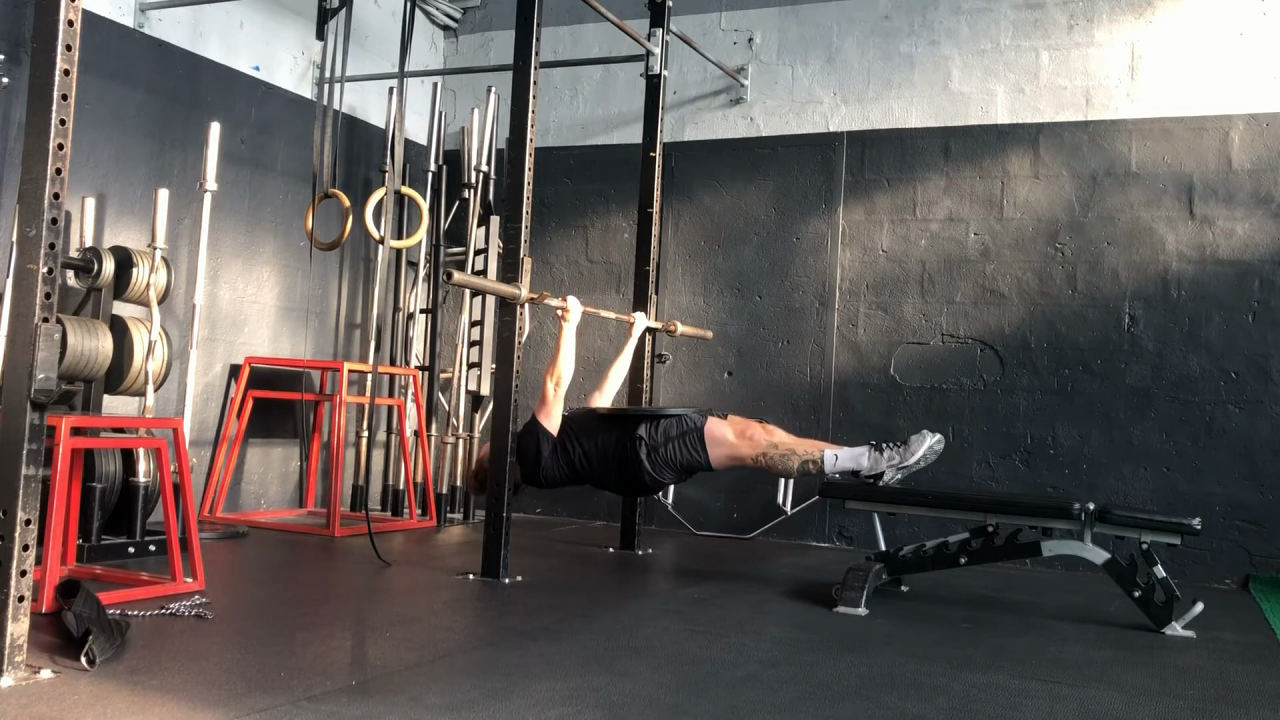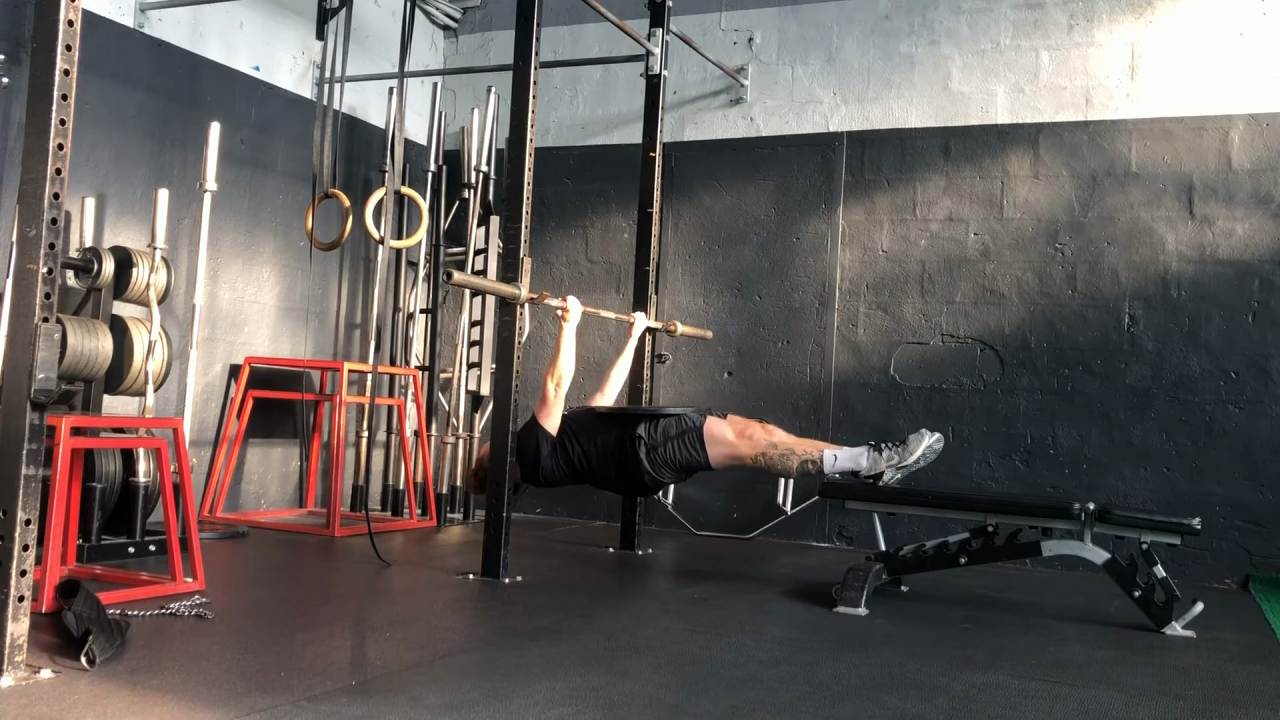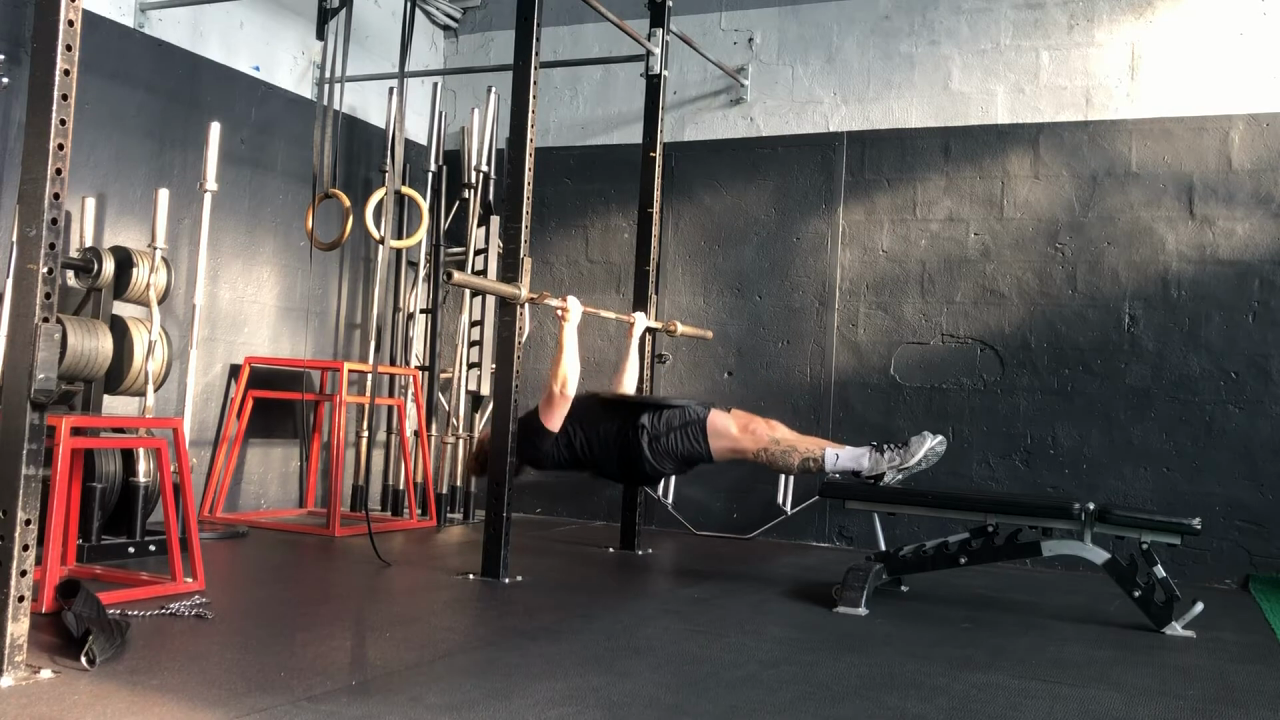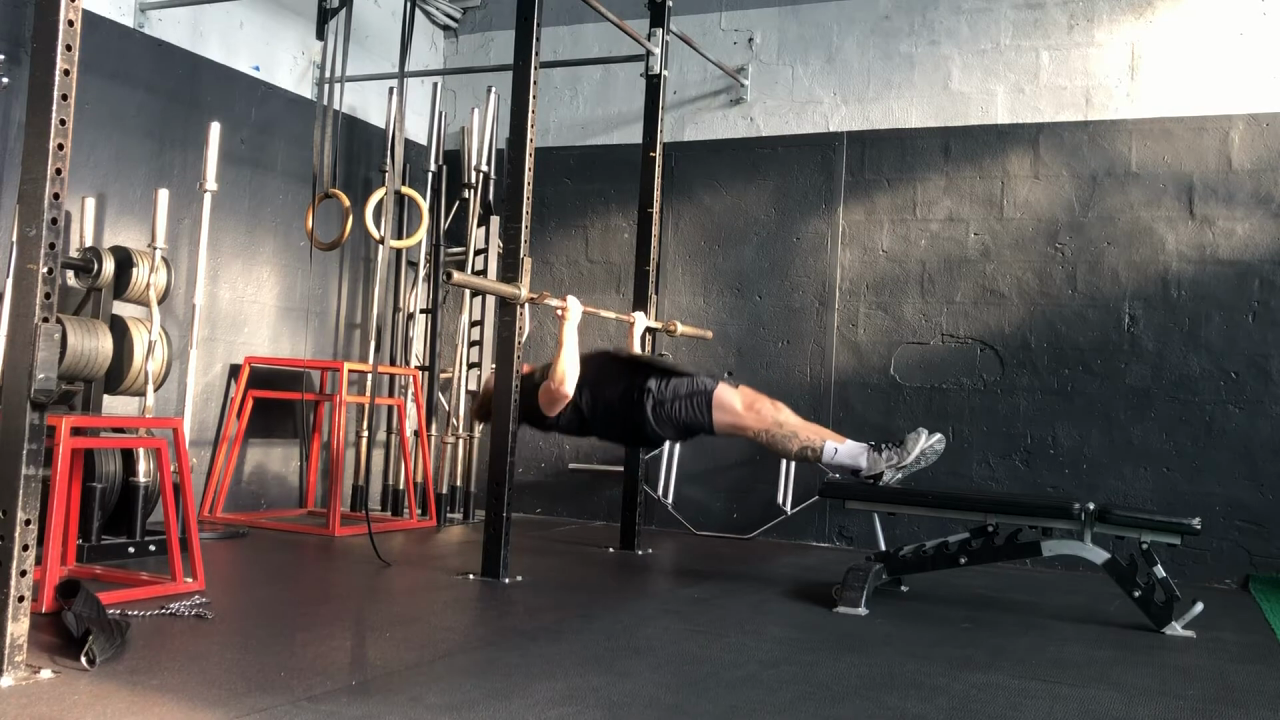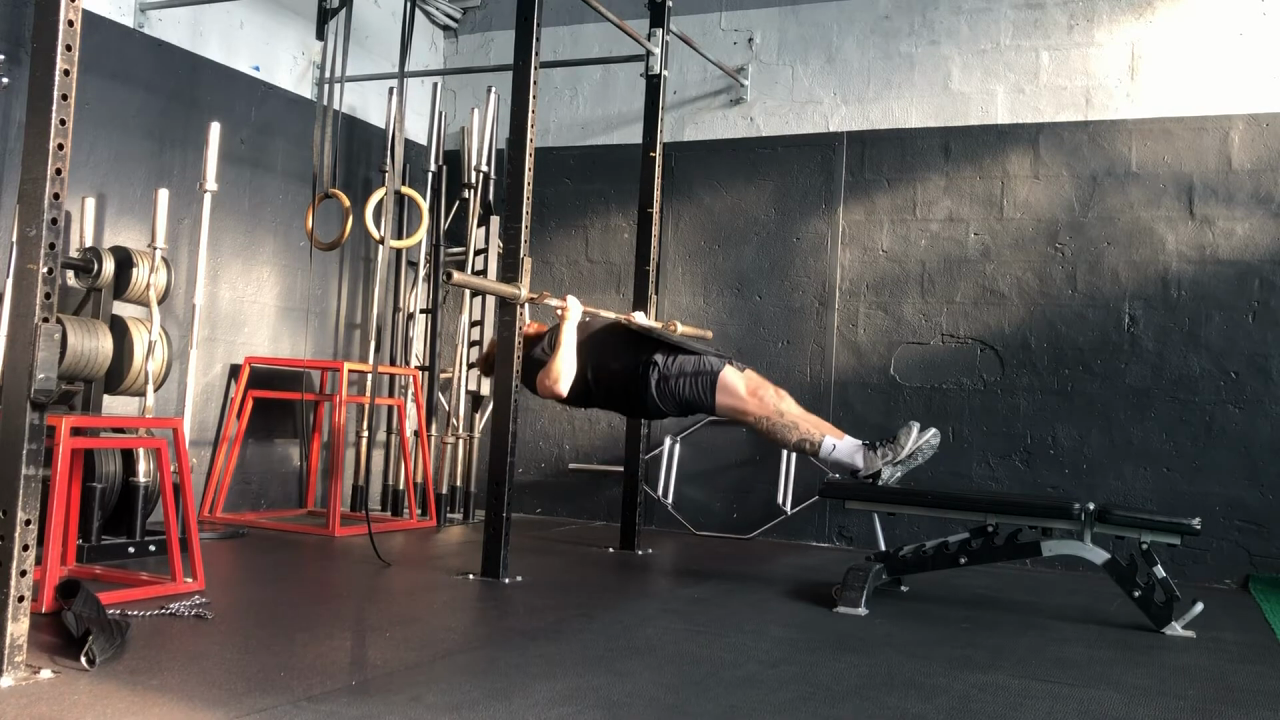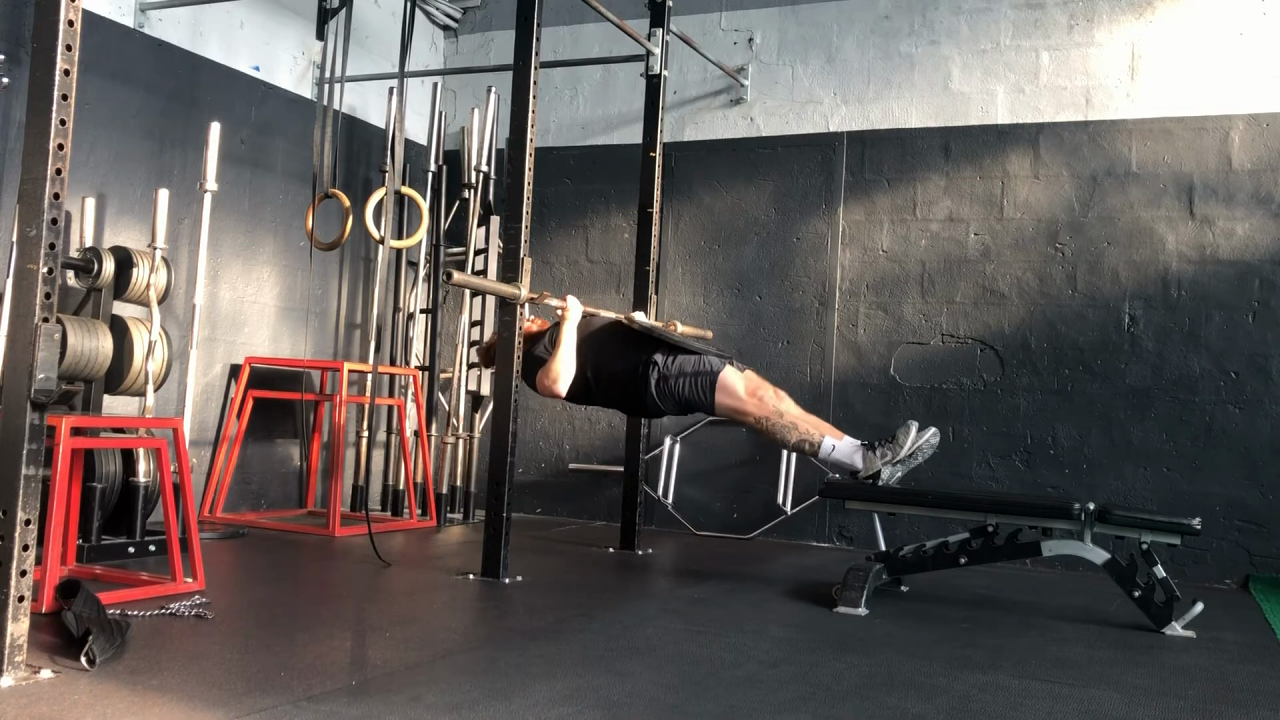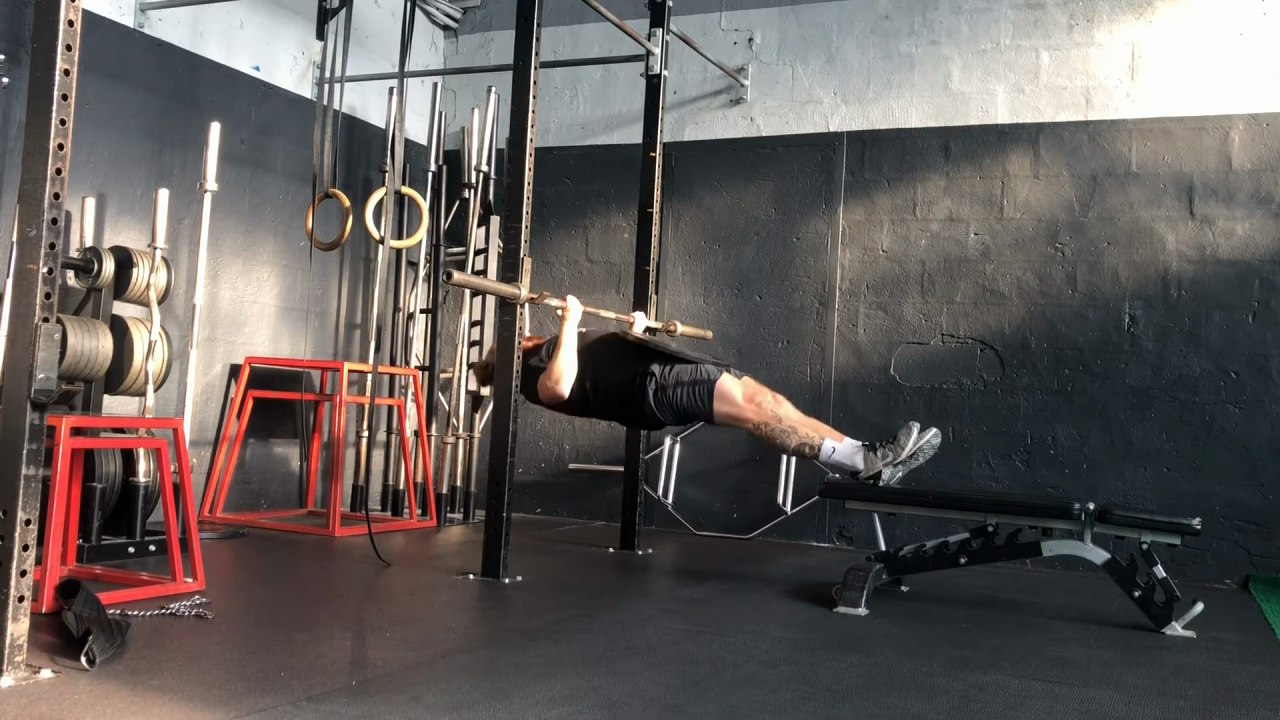
dt=0.2s
person 1, frame 1
left shoulder: (554, 440)
right shoulder: (534, 452)
left elbow: (603, 393)
right elbow: (555, 386)
left wrist: (632, 338)
right wrist: (568, 325)
left hip: (646, 436)
right hip: (643, 450)
left knee: (757, 432)
right knee: (746, 441)
left ankle: (873, 461)
right ankle: (872, 461)
person 1, frame 2
left shoulder: (540, 445)
right shoulder: (532, 450)
left elbow: (605, 398)
right elbow: (556, 387)
left wrist: (632, 338)
right wrist: (568, 326)
left hip: (645, 438)
right hip: (641, 450)
left knee: (755, 432)
right knee: (745, 441)
left ankle: (870, 462)
right ankle: (870, 463)
person 1, frame 3
left shoulder: (540, 432)
right shoulder: (534, 437)
left elbow: (622, 398)
right elbow: (564, 391)
left wrist: (634, 338)
right wrist: (568, 326)
left hip: (646, 426)
right hip: (643, 438)
left knee: (758, 428)
right knee: (749, 437)
left ankle: (874, 461)
right ankle: (873, 463)
person 1, frame 4
left shoulder: (545, 385)
right shoulder: (533, 401)
right elbow: (563, 388)
left wrist: (636, 335)
right wrist: (568, 326)
left hip: (653, 388)
right hip: (648, 402)
left knee: (763, 407)
right knee: (752, 415)
left ankle: (871, 458)
right ankle: (870, 461)
person 1, frame 5
left shoulder: (553, 343)
right shoulder: (535, 362)
right elbow: (559, 385)
left wrist: (637, 330)
right wrist: (568, 324)
left hip: (660, 360)
right hip: (652, 375)
left knee: (766, 394)
right knee: (756, 401)
left ankle: (867, 457)
right ankle: (864, 459)
person 1, frame 6
left shoulder: (553, 342)
right shoulder: (534, 357)
right elbow: (558, 384)
left wrist: (636, 327)
right wrist: (569, 322)
left hip: (656, 359)
right hip: (651, 374)
left knee: (763, 393)
right knee: (755, 398)
left ankle: (866, 458)
right ankle: (863, 459)
person 1, frame 7
left shoulder: (548, 357)
right shoulder: (531, 373)
right elbow: (561, 387)
left wrist: (635, 331)
right wrist: (568, 323)
left hip: (654, 372)
right hip: (648, 386)
left knee: (762, 398)
right knee: (752, 406)
left ankle: (868, 459)
right ankle: (864, 460)
